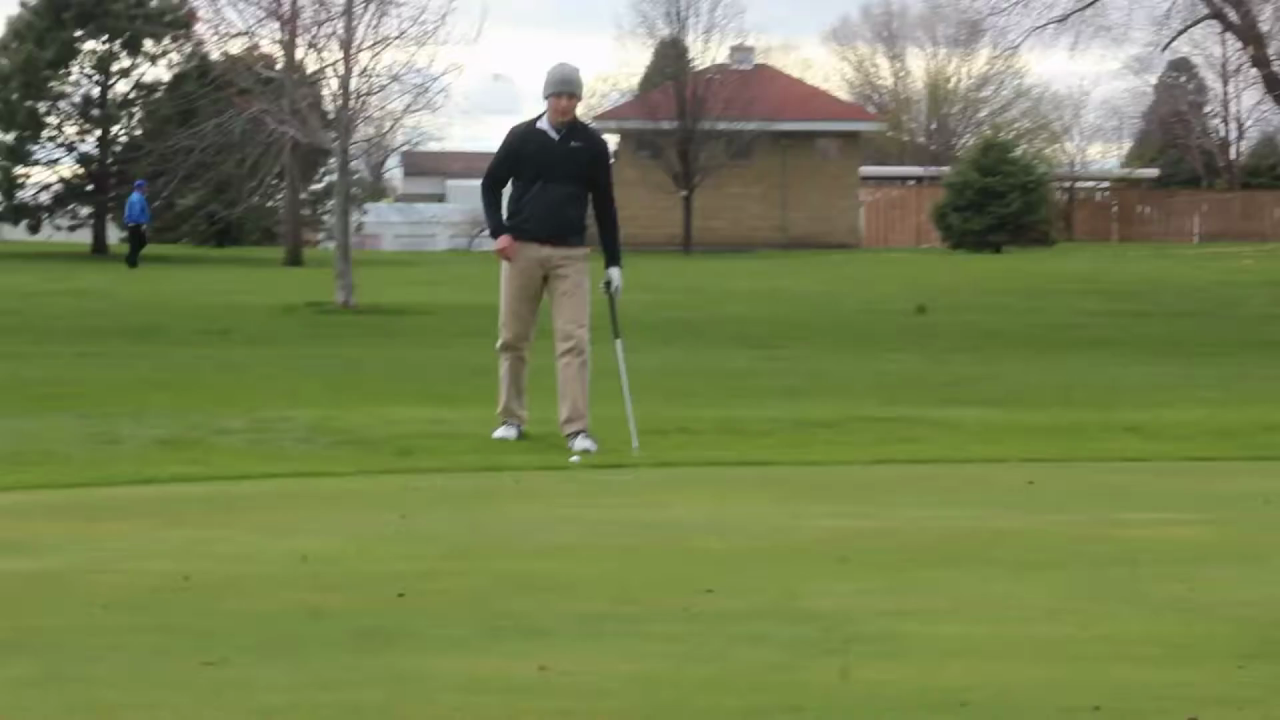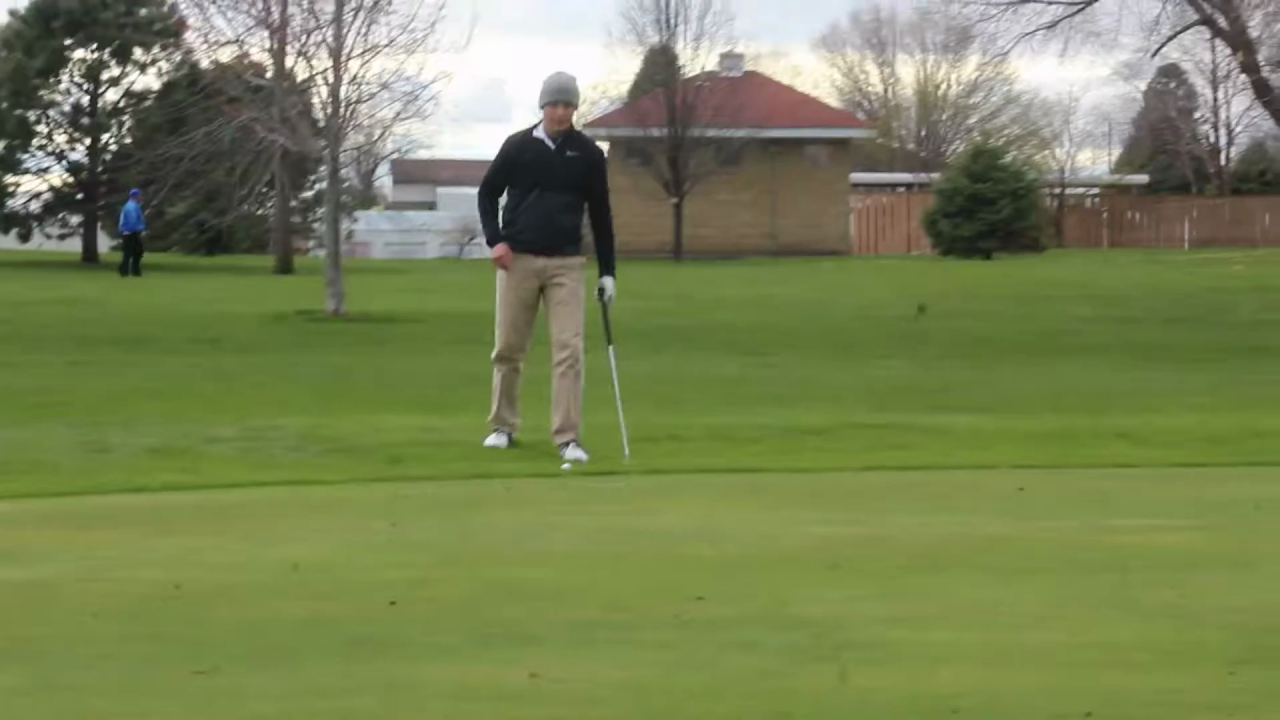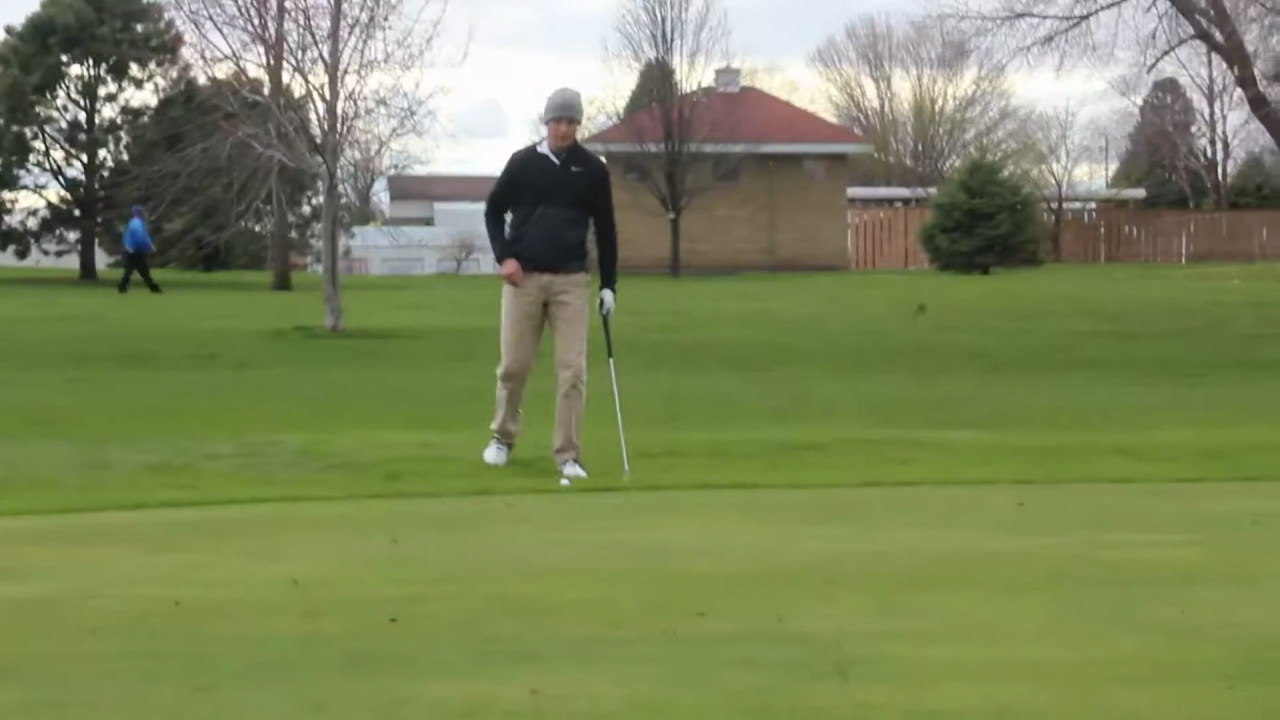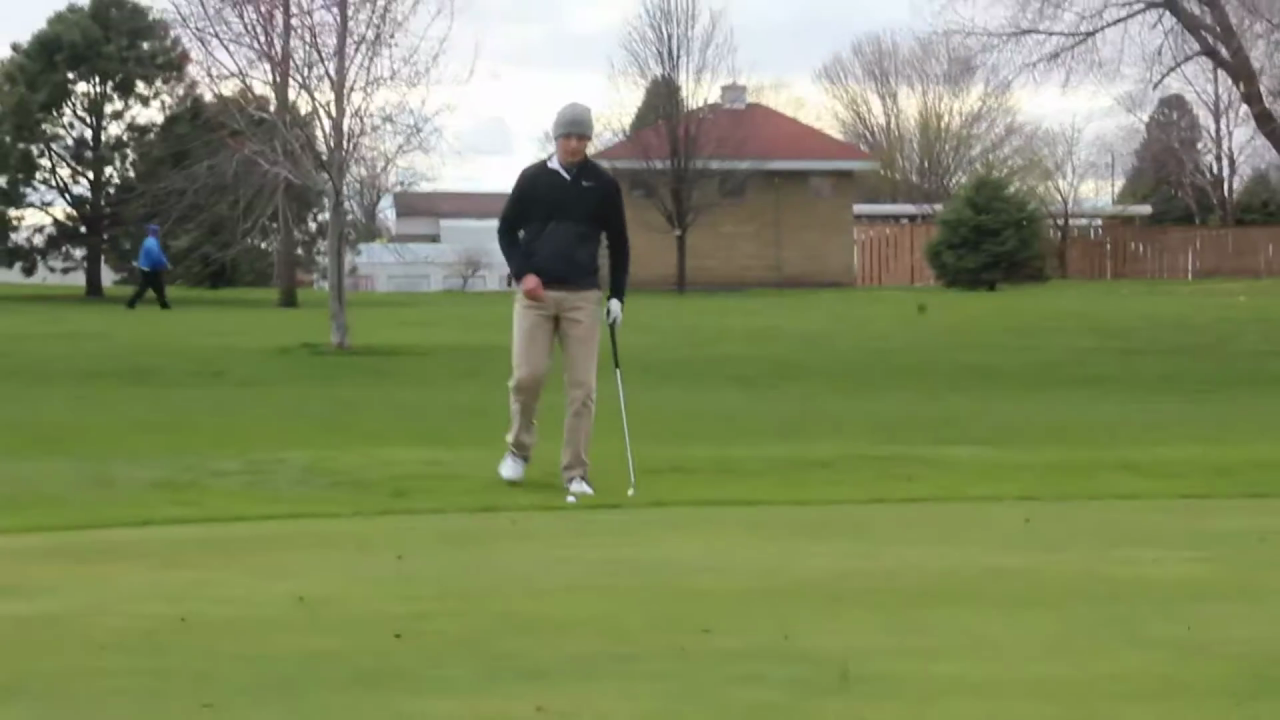
dt=0.1s
person 1, frame 1
left shoulder: (592, 144)
right shoulder: (521, 137)
left elbow: (605, 204)
right elbow: (491, 185)
left wrist: (613, 261)
right wrist: (498, 231)
left hip: (570, 252)
right hip: (522, 249)
left knee: (574, 340)
right knee: (512, 338)
left ankle: (576, 428)
right ankle: (511, 417)
person 1, frame 2
left shoulder: (588, 153)
right shoulder: (517, 146)
left elbow: (601, 214)
right elbow: (488, 193)
left wrist: (607, 270)
right wrist: (495, 239)
left hip: (567, 261)
right hip: (518, 259)
left knee: (569, 349)
right knee: (508, 348)
left ankle: (568, 438)
right ankle: (503, 425)
person 1, frame 3
left shoulder: (593, 169)
right shoulder: (522, 162)
left elbow: (605, 229)
right elbow: (493, 210)
left wrist: (608, 285)
right wrist: (504, 256)
left hip: (572, 278)
right hip: (523, 277)
left knee: (571, 368)
right knee: (514, 363)
left ankle: (567, 454)
right ankle: (504, 434)
person 1, frame 4
left shoulder: (604, 183)
right shoulder: (533, 178)
left elbow: (618, 242)
right elbow: (507, 228)
left wrist: (617, 294)
right wrist: (522, 272)
left hip: (583, 295)
right hip: (537, 292)
left knee: (582, 386)
right knee: (528, 375)
left ankle: (575, 471)
right ankle: (519, 446)
